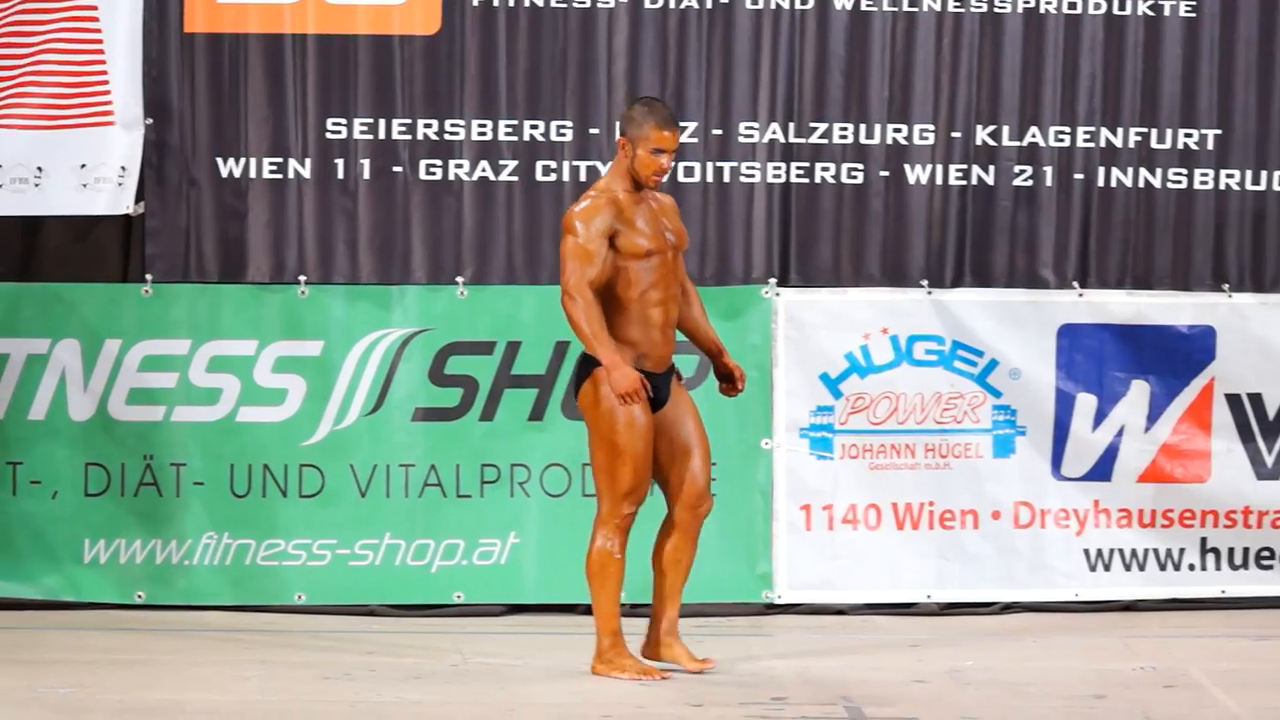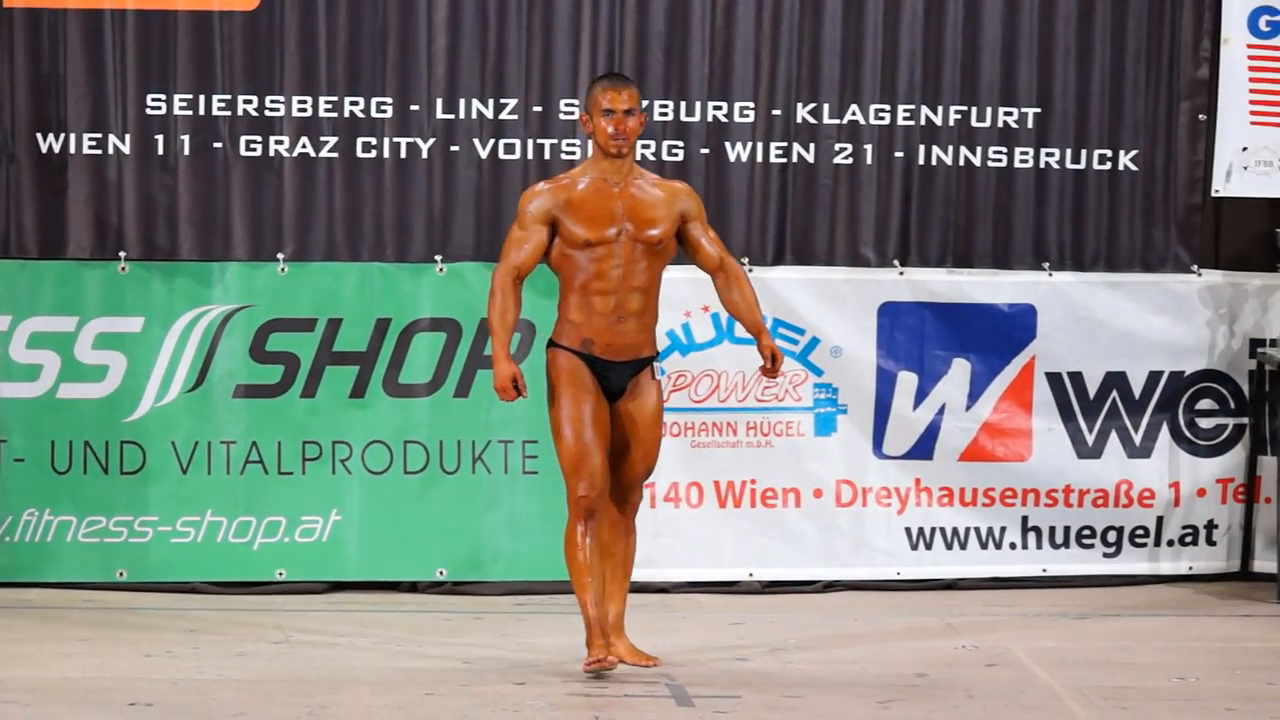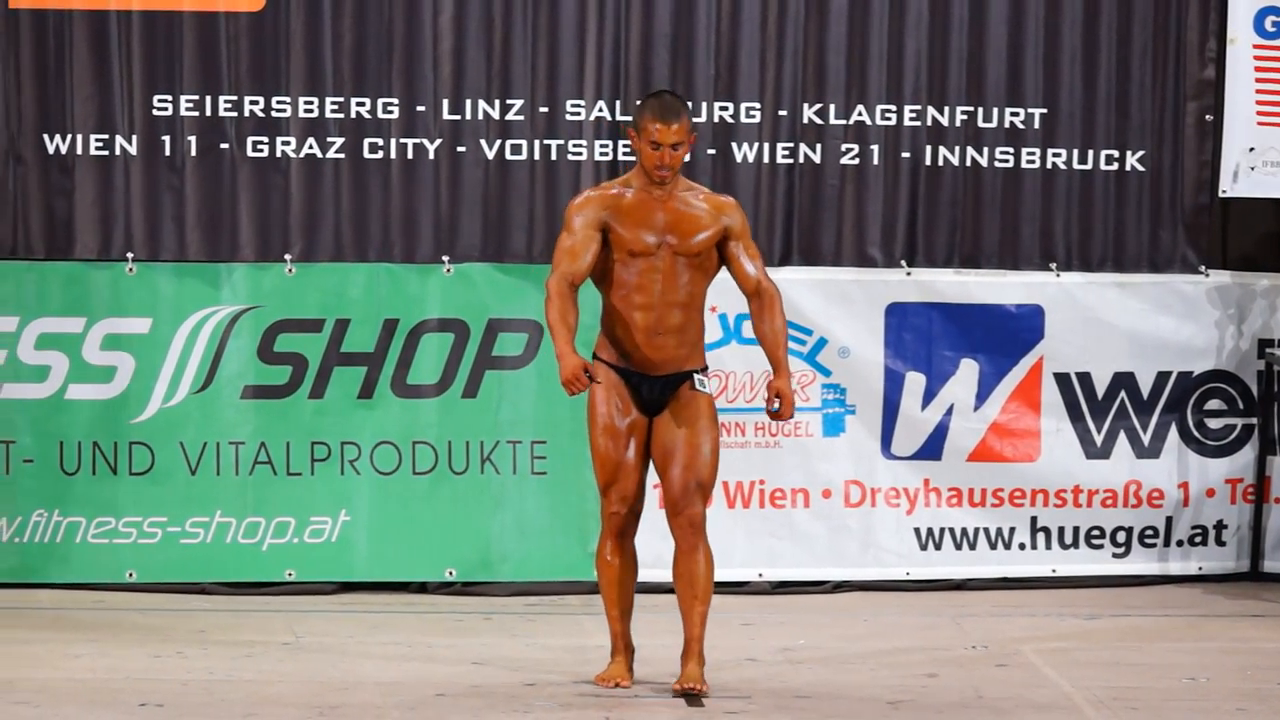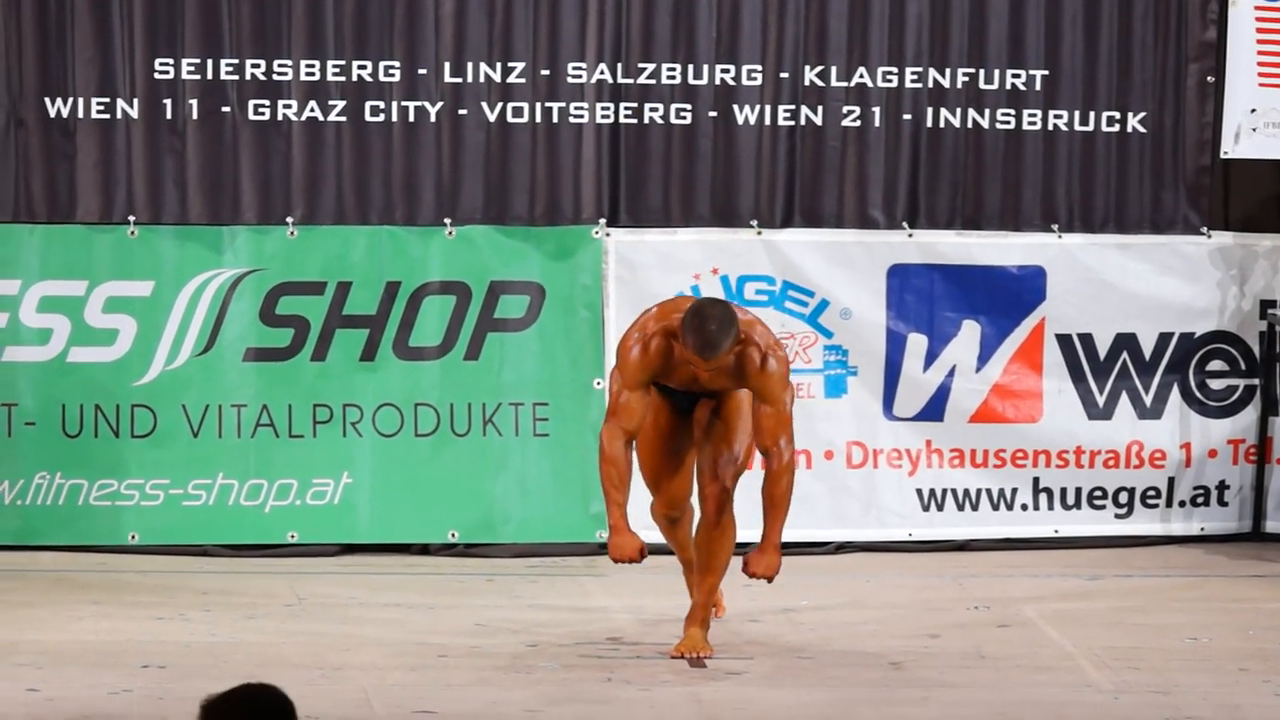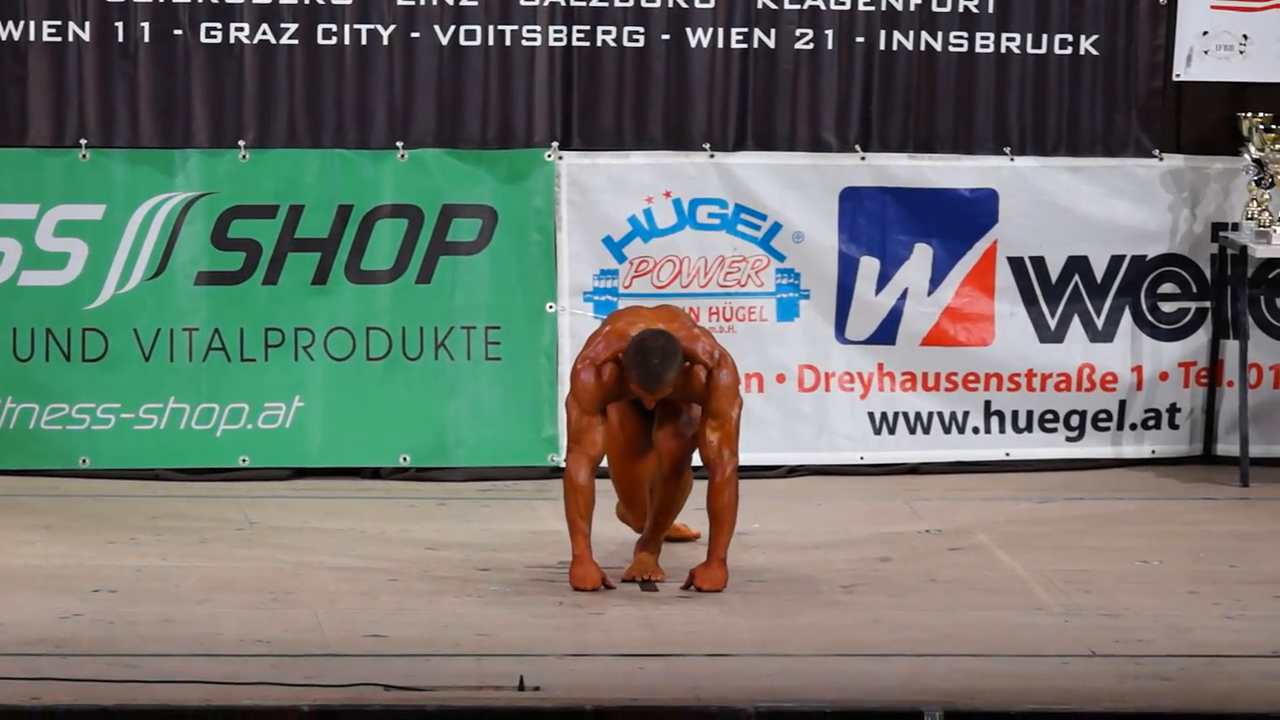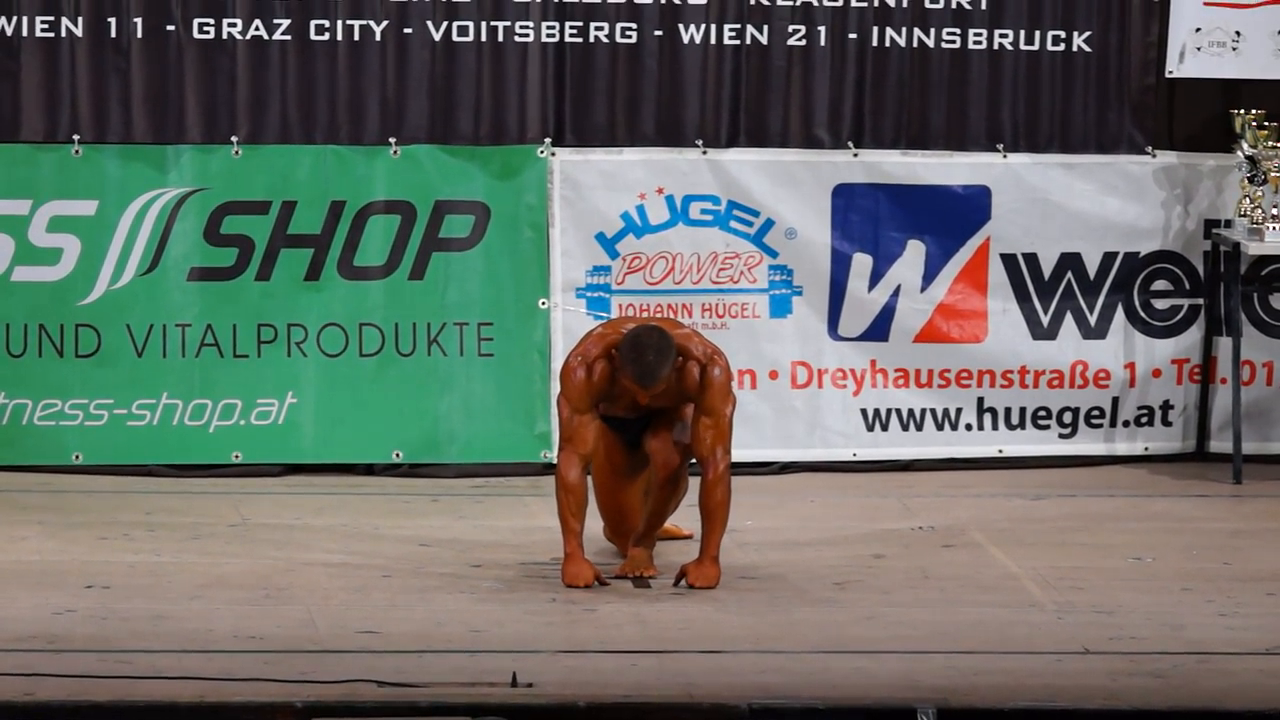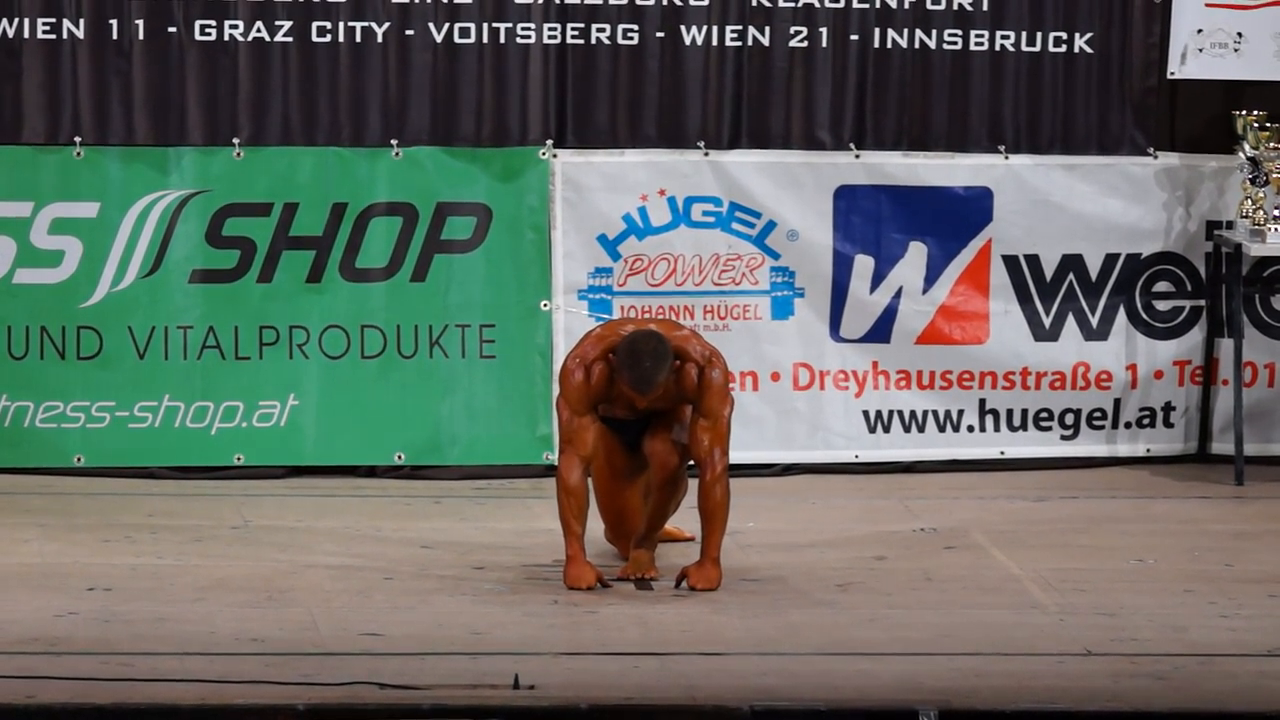
dt=0.7s
person 1, frame 1
left shoulder: (663, 207)
right shoulder: (593, 211)
right elbow: (576, 292)
left wrist: (717, 352)
right wrist: (611, 361)
left hip: (662, 378)
right hip: (615, 381)
left knee: (694, 501)
right knee: (620, 511)
left ankle: (663, 634)
right ankle: (608, 649)
person 1, frame 2
left shoulder: (674, 197)
right shoulder: (550, 197)
left elbow: (722, 266)
right elbow: (508, 274)
left wrist: (759, 332)
right wrist: (501, 354)
left hip: (641, 370)
right hip: (575, 363)
left knee: (623, 503)
right knee: (587, 498)
left ankle: (615, 632)
right ankle: (595, 638)
person 1, frame 3
left shoulder: (721, 211)
right shoulder: (596, 206)
left elbow: (760, 291)
right elbow: (562, 282)
left wrist: (780, 370)
right wrist: (565, 350)
left hip: (687, 383)
right hip: (616, 379)
left knee: (690, 519)
right knee: (618, 520)
left ankle: (692, 659)
right ankle: (620, 652)
person 1, frame 4
left shoulder: (764, 355)
right shoulder: (645, 343)
left elbow: (779, 450)
right elbow: (616, 431)
left wrist: (770, 545)
right wrist: (618, 525)
left hip: (729, 391)
right hip: (662, 388)
left knee: (717, 496)
right knee: (670, 501)
left ankle: (698, 623)
right ankle: (693, 568)
person 1, frame 5
left shoulder: (714, 369)
right shoulder: (594, 368)
left elbow: (723, 464)
right elbow: (581, 460)
left wrist: (716, 562)
right wrist: (581, 557)
left hip: (685, 394)
right hip: (622, 400)
left knee: (673, 454)
right knee: (637, 512)
left ankle: (650, 547)
right ankle: (655, 520)
person 1, frame 6
left shoulder: (708, 366)
right shoulder: (585, 365)
left elbow: (716, 462)
right elbow: (572, 458)
left wrist: (708, 559)
right wrist: (573, 556)
left hip: (672, 413)
right hip: (610, 420)
left knee: (668, 459)
right knee: (624, 537)
left ankle: (645, 539)
right ankle: (639, 530)
person 1, frame 7
left shoulder: (705, 367)
right shoulder: (583, 366)
left elbow: (713, 463)
right elbow: (573, 459)
left wrist: (710, 561)
right wrist: (575, 558)
left hip: (671, 415)
right hip: (610, 421)
left knee: (667, 459)
right knee: (625, 541)
left ankle: (646, 542)
right ankle: (639, 534)
